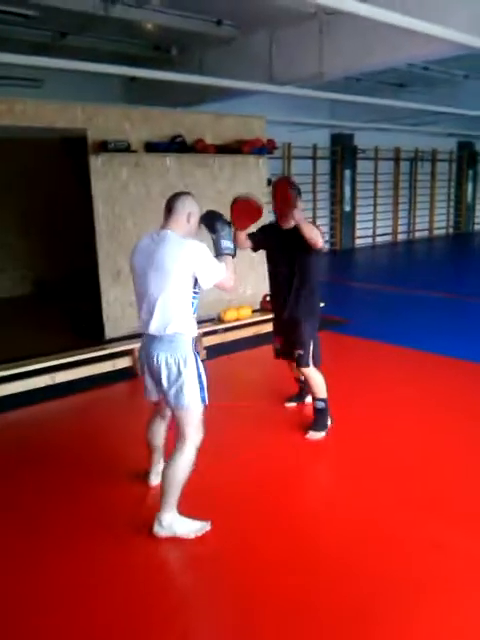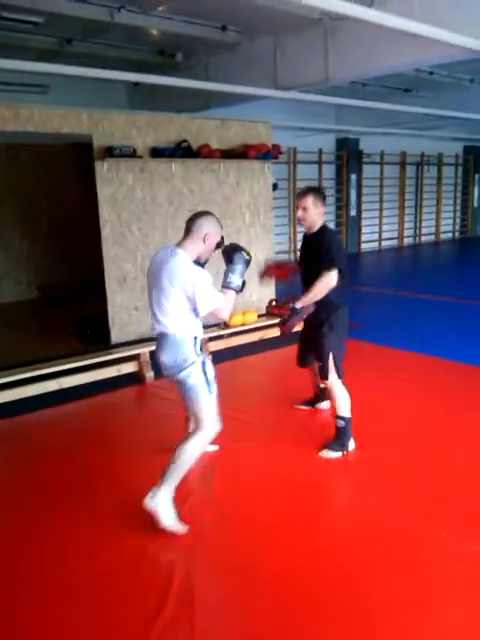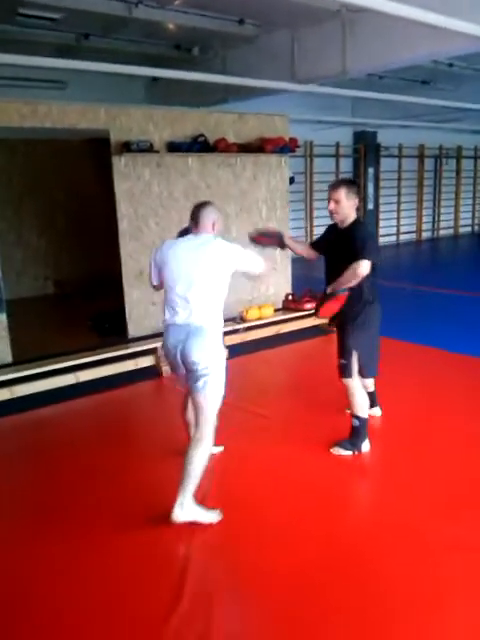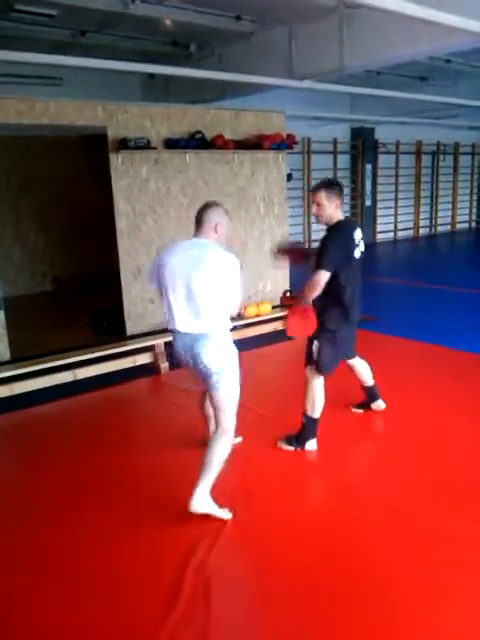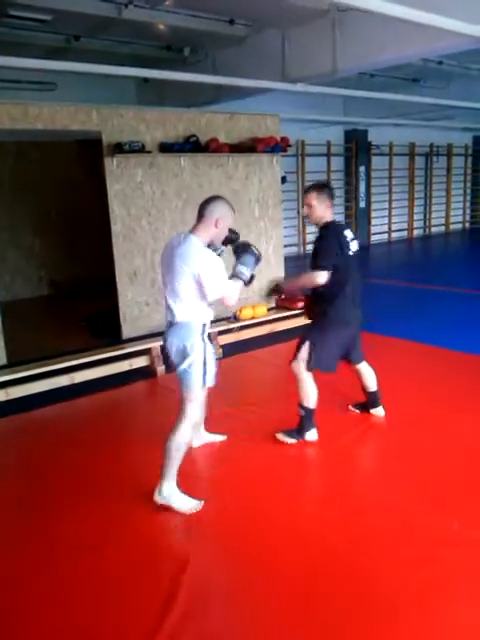
dt=1s
person 1, frame 1
left shoulder: (142, 246)
right shoulder: (191, 249)
right elbow: (227, 282)
right wrist: (224, 241)
left hip: (150, 345)
right hip: (176, 348)
left knee: (163, 409)
right knee: (190, 437)
left ankle: (157, 468)
right ankle: (167, 517)
person 1, frame 2
left shoulder: (161, 256)
right shoulder: (192, 273)
right elbow: (223, 311)
left wrist: (200, 261)
right wrist: (236, 270)
left hip: (167, 344)
right hip: (185, 349)
left knee: (196, 398)
right knee: (210, 426)
left ankle: (194, 447)
right ankle: (161, 496)
person 1, frame 3
left shoulder: (167, 248)
right shoulder: (222, 248)
left elbow: (156, 284)
right elbow: (259, 268)
left hip: (174, 336)
right hip: (203, 340)
left knee: (195, 396)
right knee: (206, 424)
left ankle: (197, 444)
right ankle: (185, 503)
person 1, frame 4
left shoulder: (167, 256)
right shoulder: (225, 260)
left elbow: (162, 290)
right elbow: (232, 309)
left hip: (183, 341)
right hip: (214, 343)
left knee: (211, 387)
right knee: (227, 424)
left ankle: (215, 436)
right ankle: (202, 496)
person 1, frame 5
left shoulder: (176, 244)
right shoulder: (204, 258)
right elbow: (230, 298)
left wrist: (216, 246)
right wrist: (244, 265)
left hip: (177, 330)
right hip: (191, 334)
left knee: (201, 386)
right knee: (190, 414)
left ankle: (198, 435)
right ankle: (167, 489)
person 2, frame 1
left shoulder: (305, 230)
right shoulder: (270, 231)
left elbow: (319, 242)
right elbow: (243, 244)
left wrist: (296, 218)
right wrist: (239, 226)
left hip: (303, 308)
right hip: (280, 305)
left knee: (306, 364)
right knee: (287, 354)
left ankle: (323, 415)
right ankle: (304, 391)
person 2, frame 2
left shoulder: (328, 240)
right shoulder: (309, 238)
left elbow: (329, 279)
left wrist: (298, 306)
right wrist: (289, 269)
left hip: (329, 316)
right hip: (312, 314)
left knee: (331, 377)
right knee: (311, 362)
left ankle: (344, 438)
right ankle: (321, 397)
person 2, frame 3
left shoulder: (361, 233)
right shoulder: (333, 232)
left elbow: (361, 269)
right elbow: (312, 252)
left wrist: (331, 289)
right wrist: (285, 241)
left hip: (360, 313)
right hip: (347, 311)
left knee: (350, 376)
right knee: (359, 366)
left ankle: (359, 439)
right ankle: (371, 404)
person 2, frame 4
left shoulder: (336, 237)
right shoulder: (351, 228)
left elbow: (319, 280)
left wrist: (302, 303)
right wrist: (301, 252)
left hip: (333, 314)
right hip: (347, 309)
left knee: (314, 372)
right knee: (350, 356)
left ankle: (307, 436)
right ankle: (374, 399)
person 2, frame 5
left shoulder: (328, 236)
right shoulder: (344, 232)
left elbow: (319, 277)
left wrist: (284, 285)
right wrist: (313, 300)
left hip: (333, 315)
right hip: (350, 311)
left knee: (300, 366)
right knee: (357, 360)
left ankle: (306, 428)
right ankle: (374, 404)
